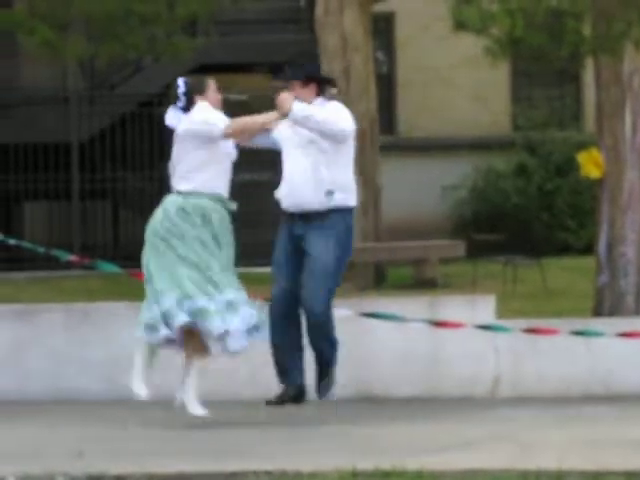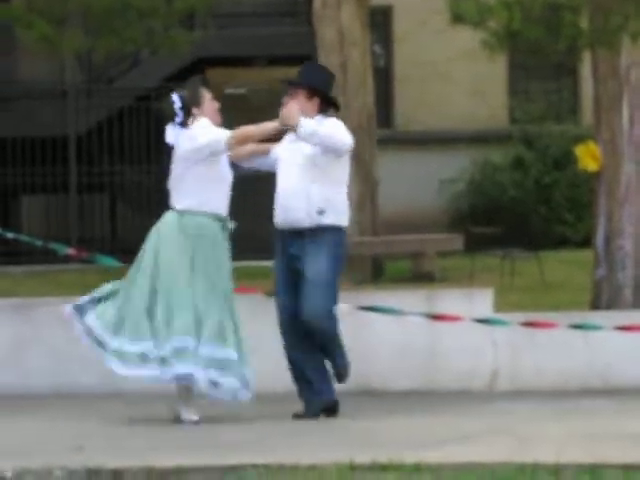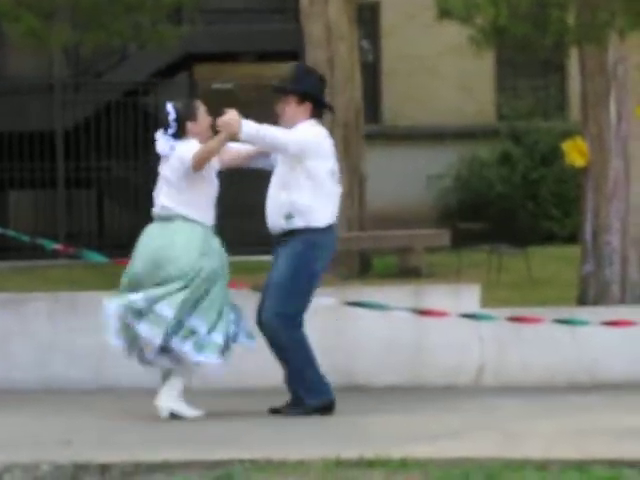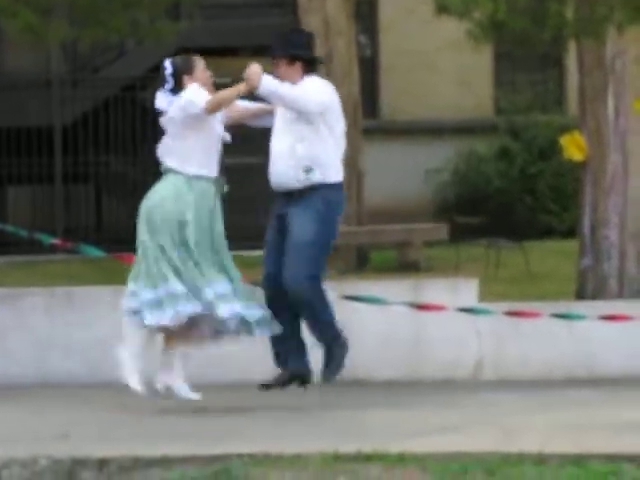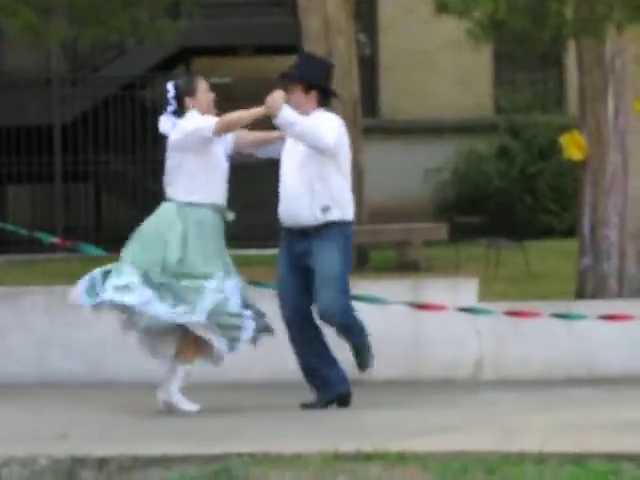
dt=0.3s
person 1, frame 1
left shoulder: (335, 112)
right shoulder: (294, 125)
left elbow: (342, 131)
right elbow: (265, 135)
left wrist: (292, 111)
left hip: (331, 224)
right hip: (295, 225)
left knee: (315, 302)
right knee: (282, 299)
left ankle: (325, 354)
right ankle: (292, 381)
person 1, frame 2
left shoulder: (331, 128)
right shoulder: (294, 142)
left elbow: (344, 144)
right elbow: (268, 155)
left wrist: (299, 123)
right wrist: (234, 150)
left hip: (324, 241)
right hip: (290, 241)
left knee: (315, 314)
right knee: (292, 324)
left ankle: (332, 348)
right ankle: (321, 399)
person 1, frame 3
left shoulder: (309, 135)
right shoulder: (301, 141)
left elbow: (279, 140)
right elbow: (274, 154)
left wrist: (241, 129)
left hip: (307, 243)
right hip: (297, 243)
left knee: (279, 320)
right knee: (270, 320)
left ankle: (316, 397)
right ankle: (307, 392)
person 1, frame 4
left shoulder: (318, 89)
right shoulder: (295, 97)
left elbow: (302, 105)
right elbow: (279, 113)
left wrist: (263, 83)
left hip: (319, 199)
right hip: (289, 201)
left knee: (299, 280)
right knee: (274, 281)
left ankle: (332, 341)
right ankle: (294, 364)
person 1, frame 5
left shoulder: (330, 125)
right shoulder: (299, 130)
left elbow: (321, 141)
right elbow: (282, 143)
left wrist: (281, 114)
left hip: (331, 235)
right hip: (294, 239)
left knee: (332, 309)
right knee: (294, 317)
left ankle: (355, 335)
right ankle: (333, 389)
person 2, frame 1
left shoulder: (206, 127)
right shoulder: (198, 119)
left elbow: (240, 134)
right elbow: (235, 128)
right wrist: (277, 114)
left hip: (209, 221)
right hip: (183, 216)
left knee: (204, 299)
right knee: (185, 294)
left ankle: (188, 387)
right ankle: (143, 359)
person 2, frame 2
left shoulder: (200, 144)
right shoulder: (198, 134)
left elbow: (237, 151)
right elbow: (235, 140)
right wrist: (279, 124)
left hip: (205, 239)
right hip: (184, 236)
left knee: (202, 322)
left ankle: (184, 400)
person 2, frame 3
left shoulder: (186, 150)
right shoulder: (188, 151)
left elbow: (234, 156)
right elbow: (202, 159)
right wrist: (225, 135)
left hip: (162, 243)
right hip: (189, 247)
left knee: (183, 321)
right knee: (197, 319)
left ankle: (169, 394)
right ankle: (169, 394)
person 2, frame 4
left shoulder: (202, 105)
right shoulder: (188, 99)
left elbow: (240, 113)
right elbow: (218, 102)
right wrist: (246, 84)
left hip: (196, 202)
right hip: (180, 201)
left knee: (193, 287)
right knee: (170, 280)
left ankle: (169, 371)
right ankle: (131, 350)
person 2, frame 5
left shoulder: (209, 132)
right shoulder: (187, 129)
left elbow: (246, 140)
right elbow: (225, 124)
left wrist: (286, 134)
right wrist: (265, 109)
left hip: (203, 229)
right hip: (180, 227)
left knee: (199, 311)
left ankle: (171, 388)
right ankle: (113, 284)
